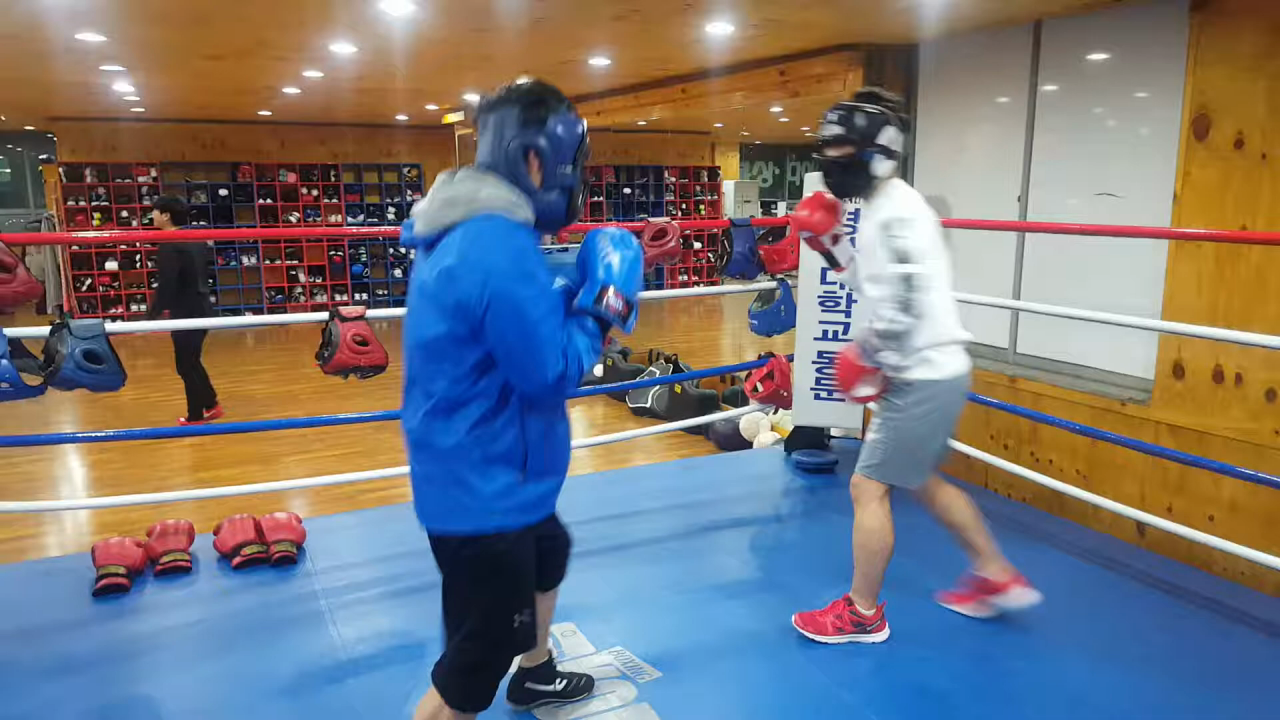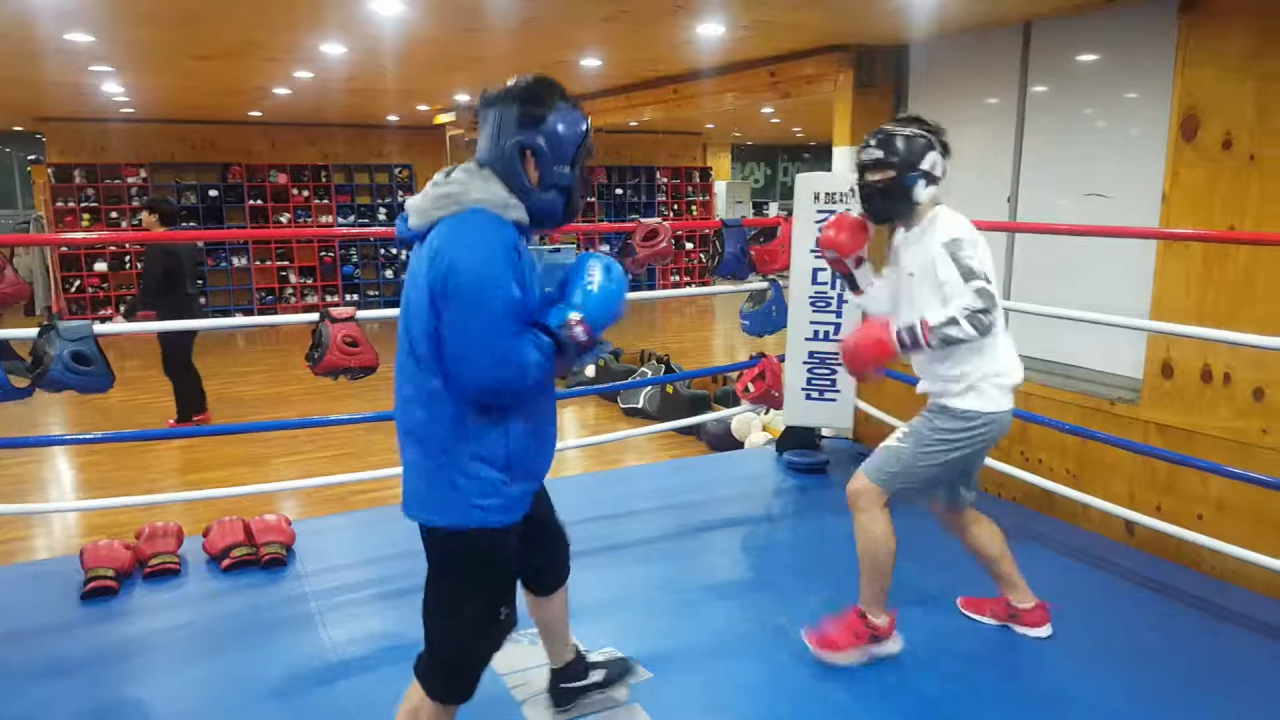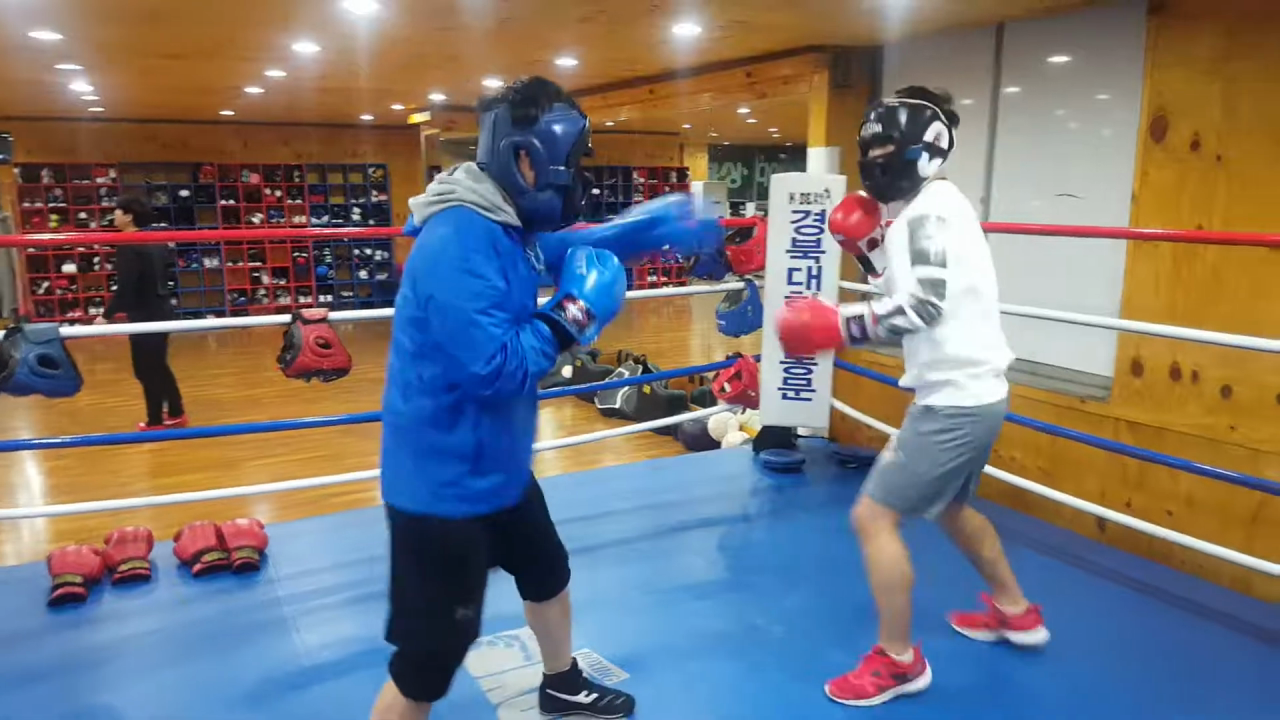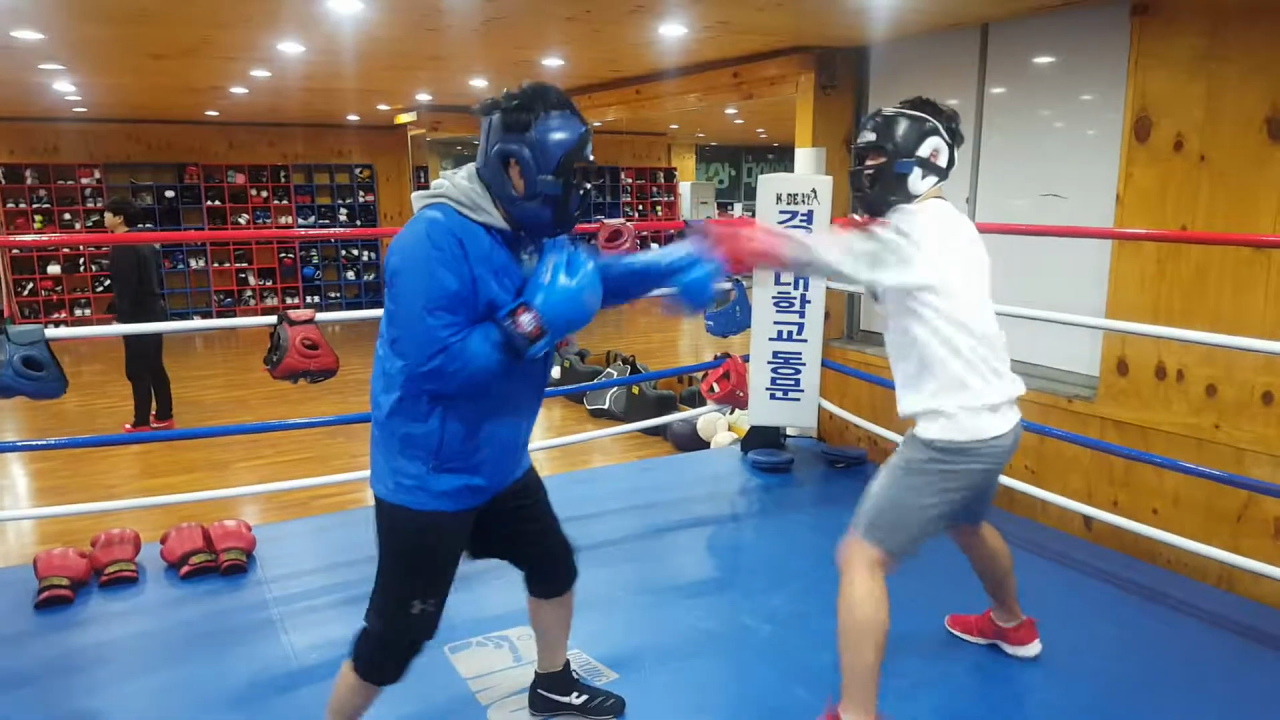
dt=0.2s
person 1, frame 1
left shoulder: (468, 230)
right shoulder: (499, 248)
right elbow: (550, 375)
left wrist: (574, 292)
right wrist: (609, 301)
left hip: (488, 471)
right hip: (482, 487)
left knee: (548, 553)
right knee: (479, 657)
person 1, frame 2
left shoulder: (481, 225)
right shoulder: (481, 241)
right elbow: (492, 375)
left wrist: (562, 299)
right wrist: (576, 325)
left hip: (496, 468)
right hip: (472, 481)
left knee: (547, 561)
right knee: (460, 653)
person 1, frame 3
left shoulder: (520, 223)
right shoulder: (459, 238)
left elbow: (582, 244)
right elbow: (484, 368)
left wrist: (656, 221)
right wrist: (570, 315)
left hip: (496, 460)
right hip: (440, 477)
left knee: (547, 571)
right knee: (435, 648)
person 1, frame 4
left shoulder: (536, 230)
right shoulder: (435, 240)
left elbow: (601, 276)
right elbow: (438, 366)
left wrist: (671, 262)
right wrist: (534, 323)
left hip: (499, 459)
right hip: (426, 473)
left knee: (553, 566)
right knee: (395, 637)
person 2, frame 1
left shoulder: (899, 212)
right shoulder: (873, 209)
left elbow: (909, 303)
right elbow: (866, 279)
left wrist: (866, 358)
right wrist: (826, 237)
left hip: (927, 375)
right hip: (928, 373)
left knee: (868, 487)
right knee: (923, 481)
left ankle: (862, 612)
right ankle: (999, 577)
person 2, frame 2
left shoulder: (947, 236)
right shoulder: (908, 237)
left elbow: (979, 312)
right elbow: (890, 308)
left wrist: (899, 338)
right wrist: (850, 263)
left hip: (967, 403)
right hip: (970, 397)
left knee: (867, 492)
right knee: (952, 506)
left ankle: (873, 622)
right ankle: (1021, 605)
person 2, frame 3
left shoulder: (930, 211)
right shoulder: (932, 209)
left elbow: (921, 307)
right elbow: (903, 286)
left wrist: (840, 324)
right wrist: (867, 241)
left hip: (956, 398)
right hip: (975, 395)
left knee: (875, 517)
right knee: (948, 506)
left ankle: (900, 658)
right ankle: (1014, 614)
person 2, frame 4
left shoulder: (914, 230)
right shoulder: (952, 227)
left elbow: (832, 251)
left wrist: (759, 242)
right wrist: (872, 242)
left hip: (956, 432)
right hip: (997, 423)
left knee: (862, 558)
right knee: (964, 522)
right ankle: (1013, 625)
person 3, frame 1
left shoulder: (169, 246)
right shoulder: (195, 241)
left elbow: (166, 287)
left wrist: (152, 316)
left hip: (185, 314)
right hip: (201, 309)
left knee: (187, 366)
right knee: (192, 362)
left ankle: (196, 417)
right ankle: (211, 405)
person 3, frame 2
left shoulder: (157, 247)
right shoulder: (185, 242)
left elbow: (148, 288)
left wrist: (127, 315)
left hip: (172, 315)
right hip: (190, 310)
left knee: (175, 368)
right knee: (184, 364)
left ankle: (185, 419)
right ankle: (199, 410)
person 3, frame 3
left shoulder: (129, 247)
right shoulder: (156, 243)
left elbow: (124, 288)
left wrist: (106, 315)
left hip: (145, 317)
right hip: (161, 311)
left knee: (146, 371)
right knee: (159, 366)
left ankle: (155, 423)
right ankle: (177, 414)
person 3, frame 4
left shoulder: (122, 246)
right shoulder: (143, 242)
left elbow: (126, 287)
left wrist: (119, 318)
left hip: (139, 317)
right hip: (154, 312)
left knee: (137, 371)
right knee: (154, 368)
left ankle: (141, 424)
right ankle: (164, 417)
